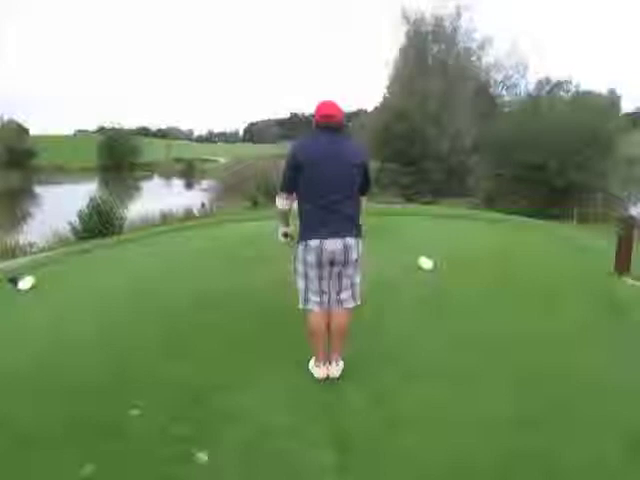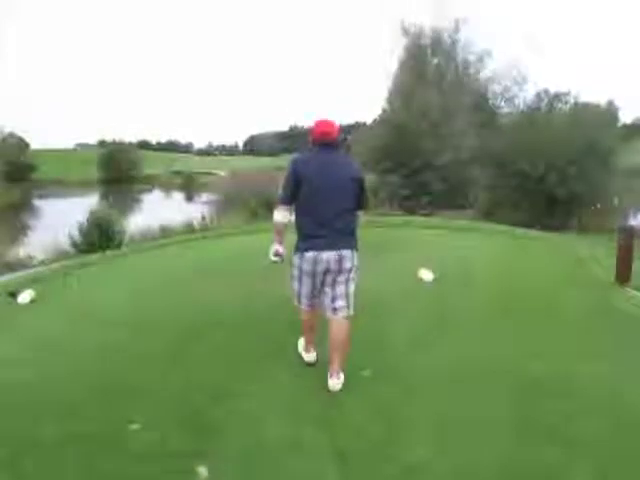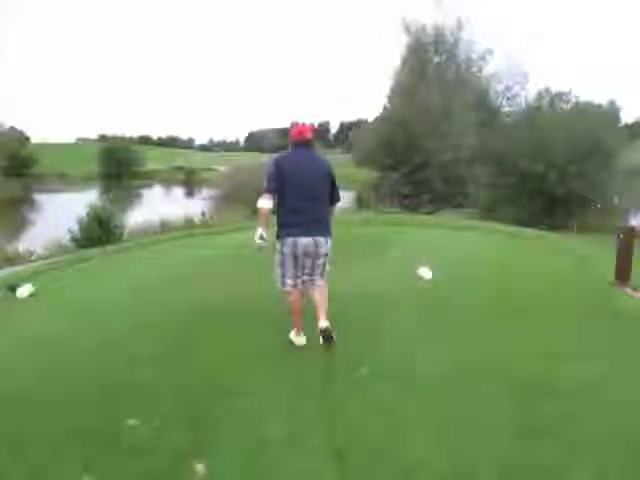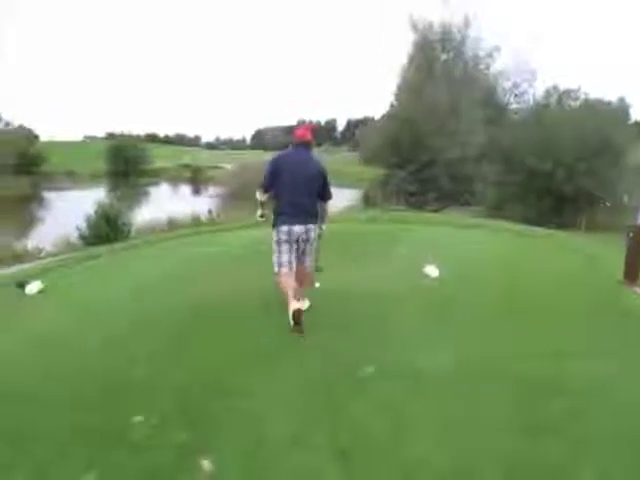
dt=0.5s
person 1, frame 1
left shoulder: (300, 149)
right shoulder: (357, 152)
left elbow: (285, 195)
left wrist: (284, 224)
left hip: (312, 238)
right hip: (348, 237)
left knee: (315, 303)
right knee: (342, 302)
left ankle: (319, 363)
right ankle: (335, 361)
person 1, frame 2
left shoulder: (300, 164)
right shoulder: (353, 167)
left elbow: (283, 208)
right elbow: (360, 207)
left wrist: (278, 241)
left hip: (309, 248)
right hip: (345, 249)
left knee: (307, 303)
right knee: (340, 312)
left ankle: (309, 350)
right ankle: (335, 373)
person 1, frame 3
left shoulder: (280, 163)
right shoulder: (325, 165)
left elbow: (267, 198)
right elbow: (333, 202)
left wrist: (261, 227)
left hip: (290, 235)
right hip: (320, 235)
left knee: (292, 286)
right knee: (317, 281)
left ankle: (299, 332)
right ankle: (323, 322)
person 1, frame 4
left shoulder: (278, 160)
right shoulder: (318, 166)
left elbow: (262, 192)
right elbow: (324, 201)
left wrist: (261, 209)
right wrist: (321, 222)
left hip: (284, 225)
right hip: (309, 225)
left knee: (284, 270)
right knee: (305, 264)
left ankle: (294, 305)
right ankle: (303, 299)
